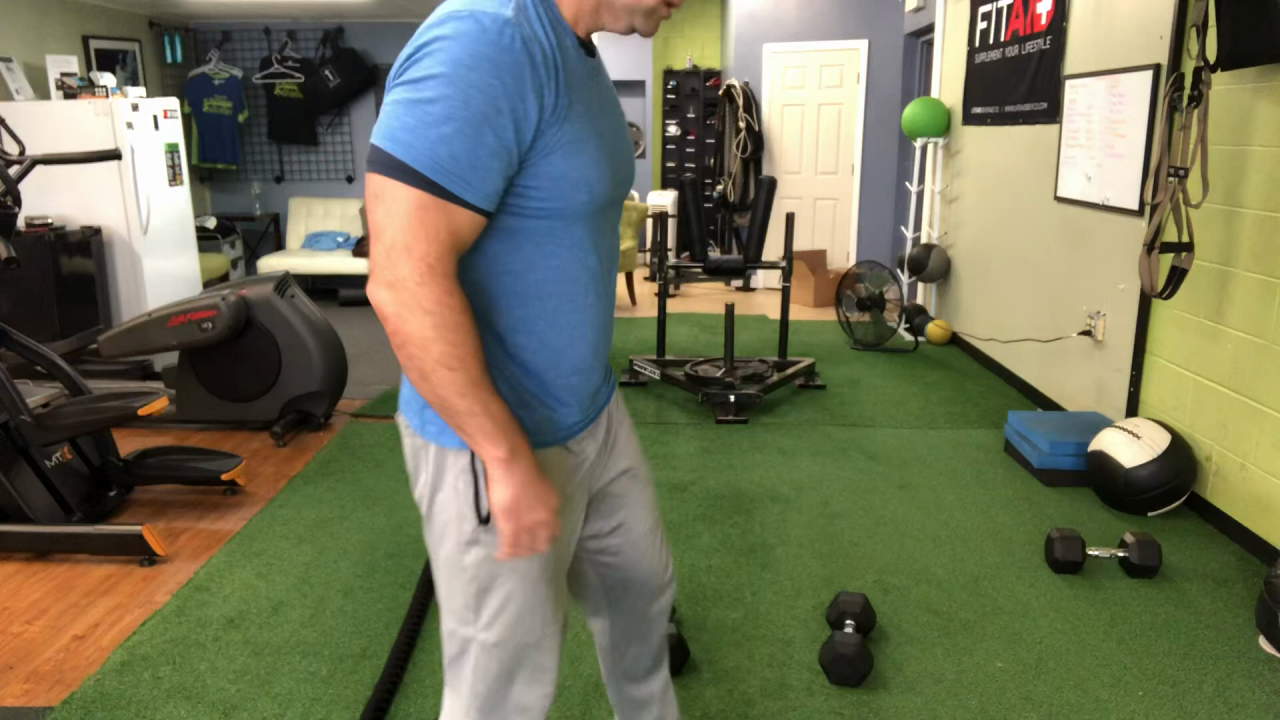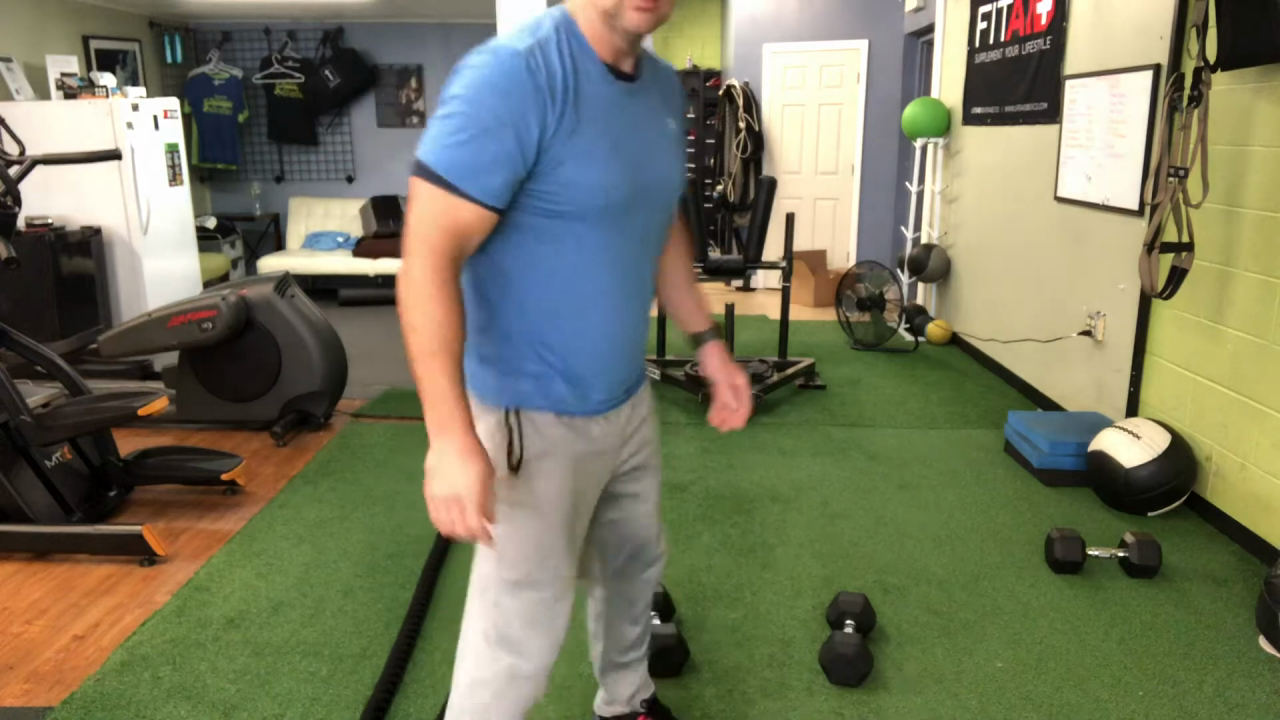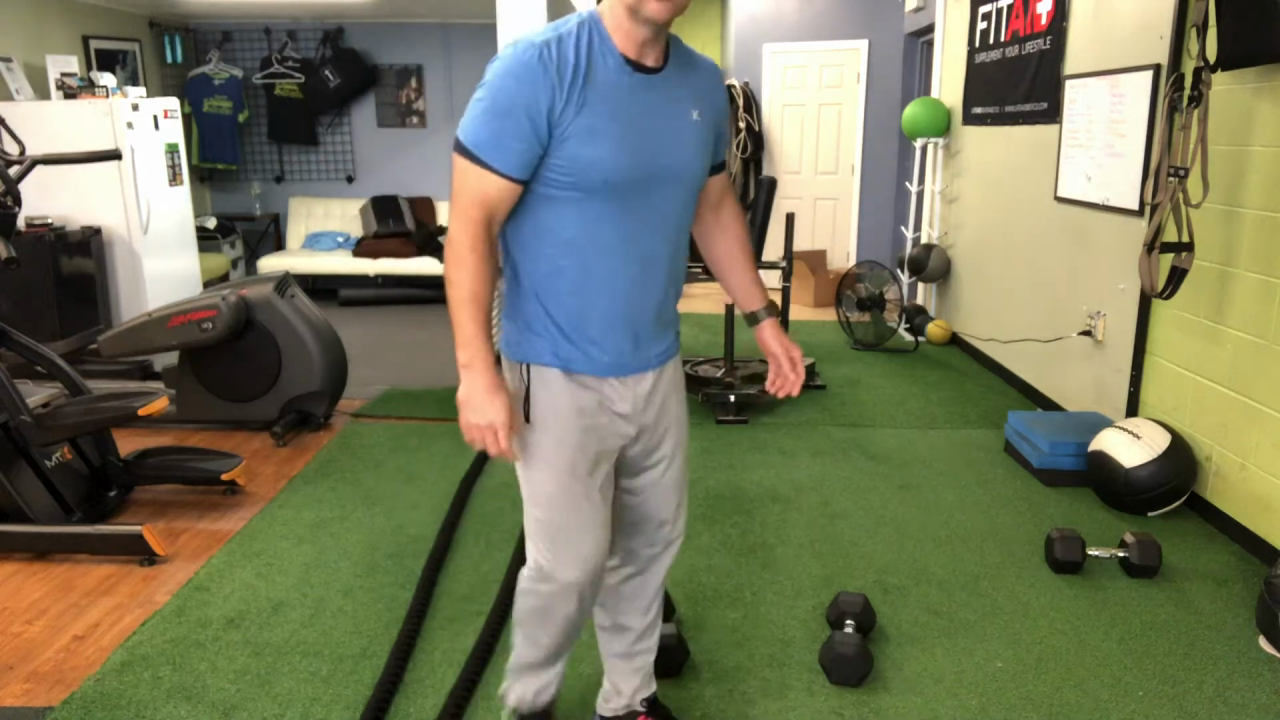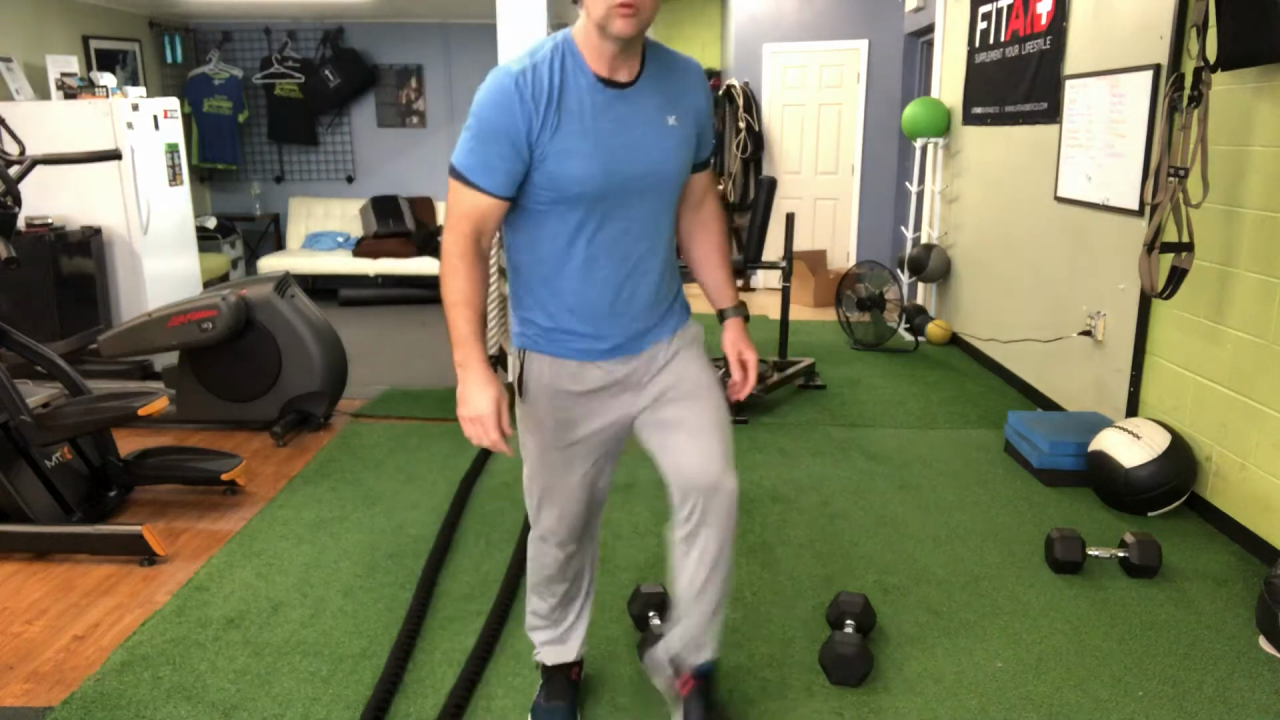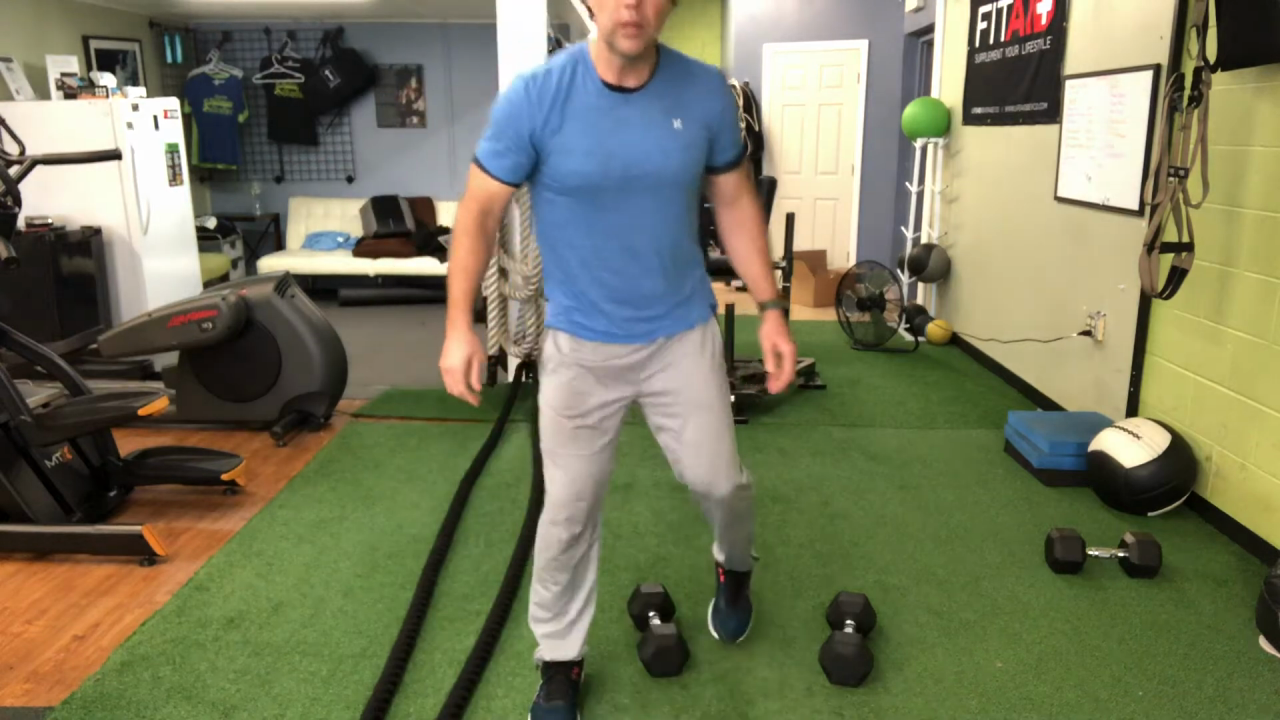
dt=0.3s
person 1, frame 1
left shoulder: (579, 58)
right elbow: (406, 277)
right wrist: (506, 457)
left hip: (593, 416)
right hip: (491, 440)
left knee: (643, 582)
person 1, frame 2
left shoulder: (663, 87)
right shoulder: (511, 78)
right elbow: (428, 261)
left wrist: (710, 343)
right wrist: (451, 439)
left hip: (625, 401)
right hip: (533, 417)
left knee: (634, 563)
right knee: (519, 633)
person 1, frame 3
left shoulder: (703, 85)
right shoulder: (536, 70)
left elbow: (715, 208)
right elbow: (472, 223)
left wrist: (762, 316)
right wrist: (477, 371)
left hip: (656, 369)
right hip: (557, 374)
left knee: (649, 541)
right knee: (569, 559)
person 1, frame 4
left shoulder: (687, 86)
right shoulder: (518, 93)
right elbow: (465, 237)
left wrist: (731, 315)
right wrist: (473, 370)
left hip: (667, 344)
right hip: (561, 364)
left knee: (710, 486)
right knee: (561, 527)
left ankle: (687, 662)
right ankle: (558, 661)
person 1, frame 5
left shoulder: (705, 93)
right shoulder: (534, 97)
left elbow: (734, 202)
right elbow: (481, 211)
left wrist: (770, 309)
right wrist: (459, 325)
left hip: (684, 335)
right hip: (579, 344)
left knee: (718, 483)
right knee: (569, 506)
left ankle: (734, 569)
right ankle: (560, 657)
